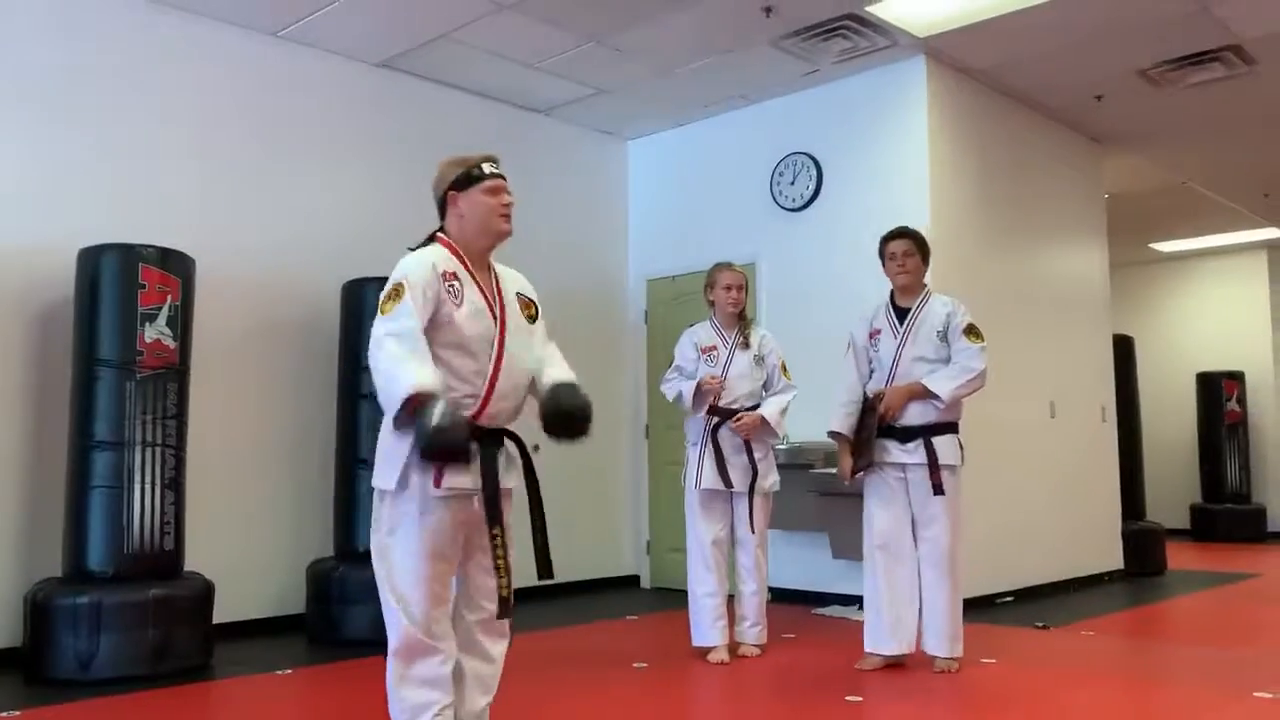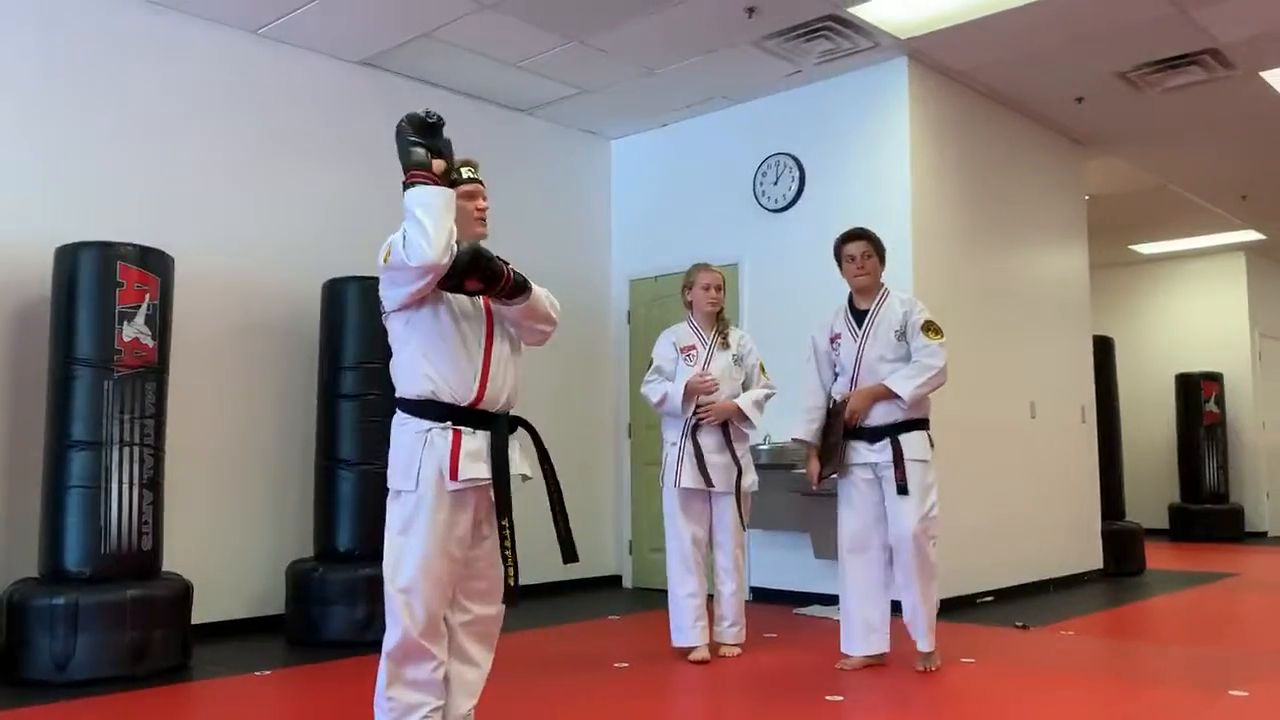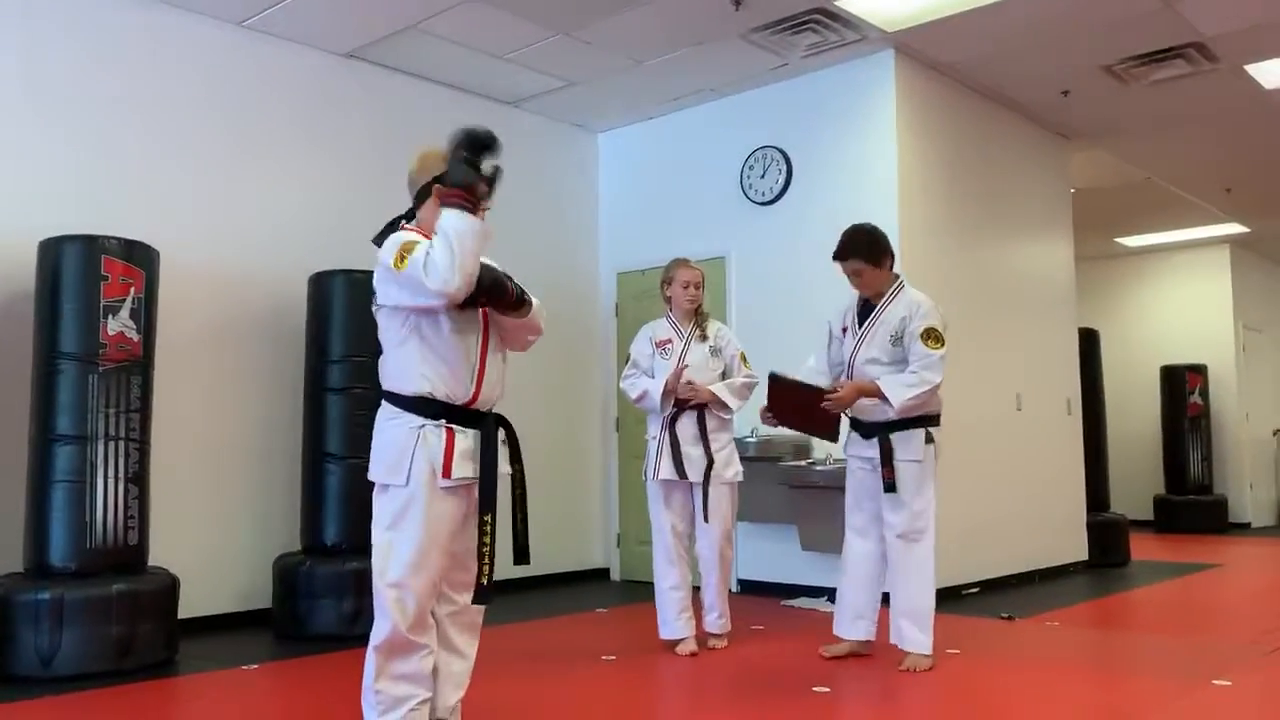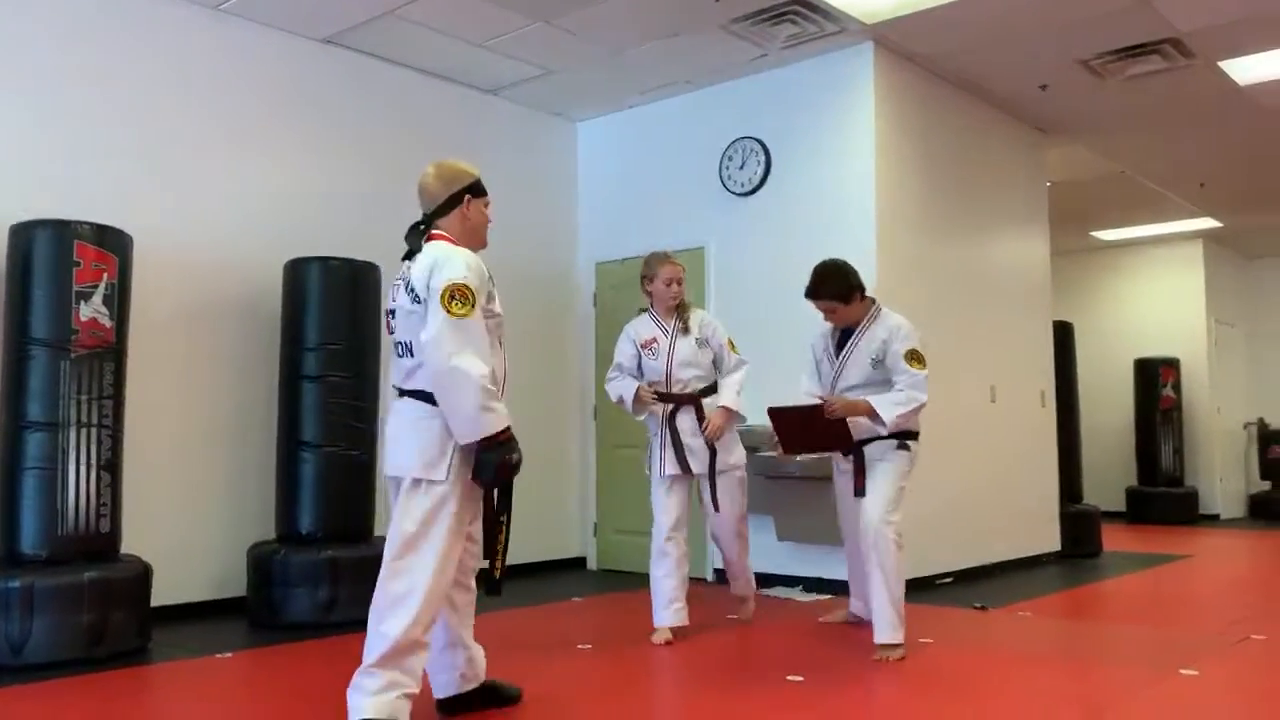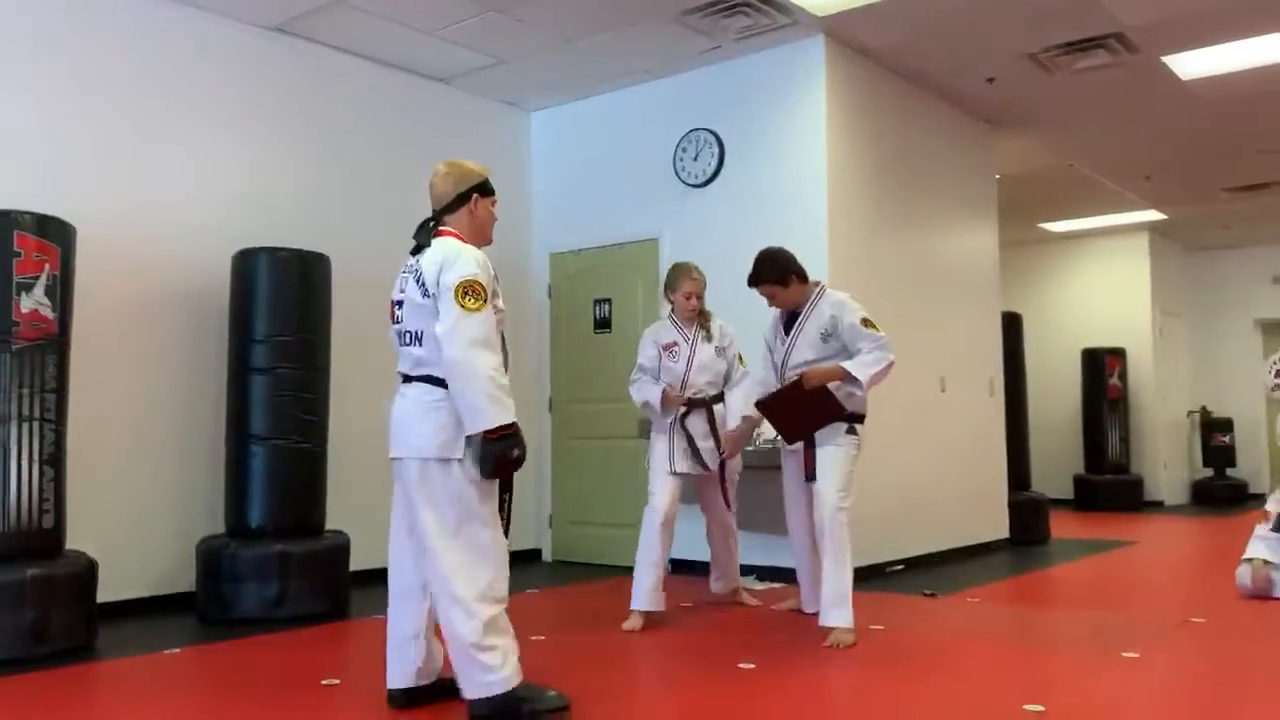
dt=0.5s
person 1, frame 1
left shoulder: (514, 284)
right shoulder: (423, 268)
left elbow: (540, 353)
right elbow: (391, 347)
left wrist: (563, 391)
right wrist: (422, 406)
left hip: (491, 462)
right hip: (425, 465)
left knee: (486, 607)
right knee: (421, 612)
person 1, frame 2
left shoulder: (483, 269)
right shoulder: (404, 264)
left elbow: (542, 324)
right elbow: (428, 257)
left wrist: (503, 281)
right wrist: (424, 173)
left hip: (492, 452)
right hip: (433, 451)
left knee: (480, 603)
right knee: (420, 603)
person 1, frame 3
left shoulder: (463, 257)
right shoulder: (402, 249)
left elbow: (524, 332)
right elbow: (443, 283)
left wrist: (508, 297)
right wrist: (462, 201)
left hip: (466, 446)
right hip: (420, 444)
left knee: (460, 591)
right knee: (410, 590)
person 1, frame 4
left shoulder: (420, 266)
right shoulder: (457, 263)
right elbow: (456, 364)
right wrist: (493, 434)
left hip: (423, 429)
right hip: (441, 439)
left knee: (454, 567)
right knee: (418, 576)
person 1, frame 5
left shoulder: (419, 262)
right shoulder: (464, 259)
right elbow: (468, 355)
right wrist: (494, 429)
left hip: (414, 415)
right hip: (446, 421)
left knee: (419, 552)
right knee: (471, 555)
person 2, frame 1
left shoulder: (950, 312)
right shoulder: (870, 323)
left elbow: (972, 370)
right elbow: (854, 386)
left wrist: (910, 390)
right wrist: (845, 444)
left hip: (934, 444)
right hip: (883, 447)
left knee: (938, 543)
right knee: (884, 542)
left ankle: (943, 645)
right ankle: (889, 644)
person 2, frame 2
left shoulder: (908, 310)
right shoulder: (831, 327)
left elbow: (933, 367)
right elbow: (817, 391)
left wrist: (873, 392)
right wrist: (813, 449)
left hip: (904, 442)
right hip: (855, 449)
left knee: (912, 535)
right knee: (858, 544)
left ankle: (924, 640)
right ankle: (867, 644)
person 2, frame 3
left shoulder: (917, 308)
right shoulder: (847, 314)
left elbow: (927, 377)
right elbow: (832, 373)
left wrist: (865, 389)
left hip: (907, 438)
right hip: (862, 439)
left knee: (909, 533)
right knee: (860, 534)
left ankle: (916, 642)
right ankle: (856, 633)
person 2, frame 4
left shoulder: (896, 330)
right shoulder: (826, 338)
left elbow: (914, 395)
right elbow: (814, 393)
left wrist: (859, 407)
left hip: (889, 446)
right hip: (846, 449)
left knee: (876, 524)
right knee: (854, 532)
left ankle: (890, 633)
right ankle: (863, 606)
person 2, frame 5
left shoulder: (839, 307)
right shoulder: (779, 323)
left elbow: (881, 355)
right elbow: (769, 379)
left wrist: (832, 372)
right wrist: (748, 422)
left hip: (835, 428)
left knee: (829, 511)
right knee: (799, 514)
left ankle: (839, 618)
right ankle: (812, 595)
person 3, frame 1
left shoulder: (762, 340)
right shoulder: (694, 337)
left elbow: (784, 390)
right elbow: (672, 385)
left wrist: (760, 417)
right wrist: (698, 387)
left hip: (753, 450)
right hip: (708, 449)
left knee: (751, 544)
right knee: (708, 545)
left ankle: (750, 632)
right ankle: (714, 638)
person 3, frame 2
left shoulder: (739, 340)
right shoulder: (672, 338)
left elbow: (763, 389)
right elbow: (652, 389)
left wrist: (734, 407)
right wrist: (686, 389)
left hip: (729, 449)
right hip: (685, 449)
left knee: (730, 545)
right knee: (686, 545)
left ankle: (729, 632)
right ankle: (694, 636)
person 3, frame 3
left shoulder: (718, 333)
right shoulder: (651, 334)
left elbow: (746, 380)
right elbow: (631, 381)
left wrist: (714, 392)
right wrist: (663, 387)
left hip: (713, 440)
right hip: (668, 441)
left knee: (716, 536)
right knee: (671, 538)
left ankle: (716, 623)
right ankle: (681, 628)
person 3, frame 4
left shoulder: (702, 321)
right shoulder: (635, 331)
left elbow: (735, 367)
right elbow: (615, 380)
left wrist: (724, 409)
right wrist: (635, 394)
left hip: (712, 428)
right hip: (667, 434)
left knee: (728, 519)
right knee: (668, 526)
left ankle: (743, 590)
right ankle: (667, 618)
person 3, frame 5
left shoulder: (719, 331)
right shoulder: (656, 335)
left elbow: (738, 382)
right elbow: (639, 383)
left wrist: (735, 428)
right wrist: (661, 397)
left hip: (714, 429)
right hip: (671, 432)
left knee: (722, 512)
right knee: (660, 509)
left ankle: (728, 584)
right ankle: (642, 604)
